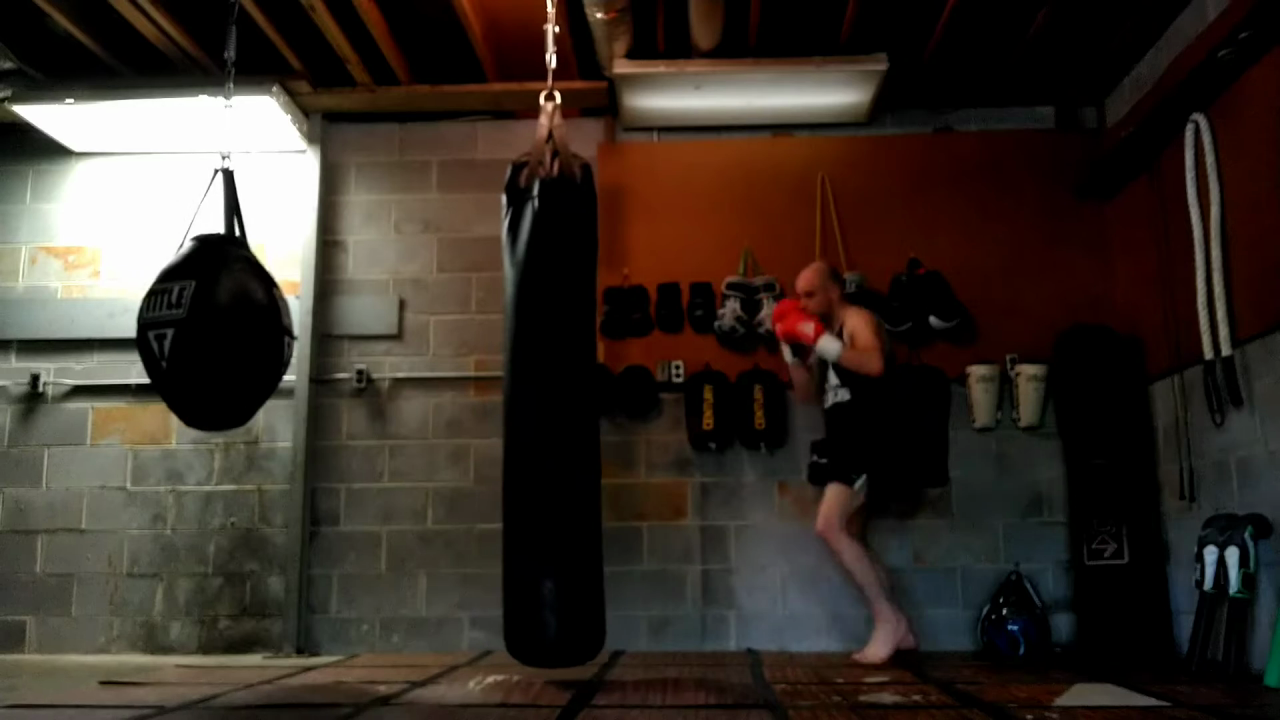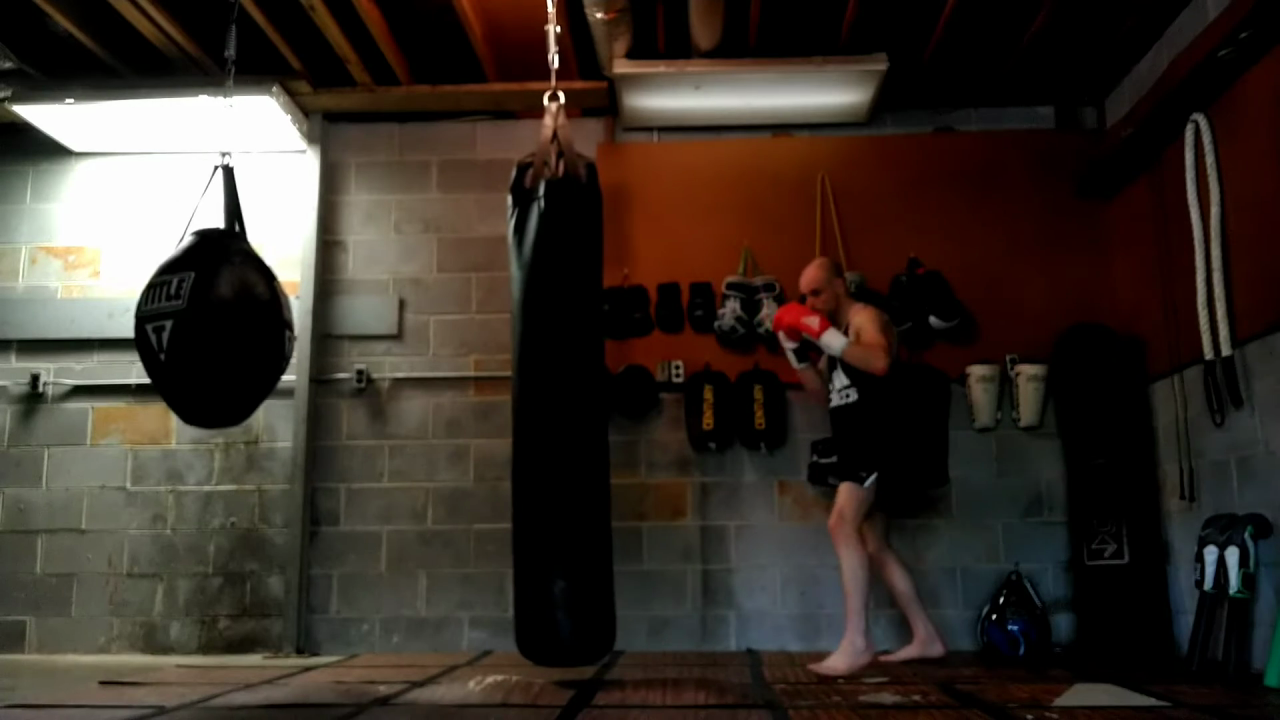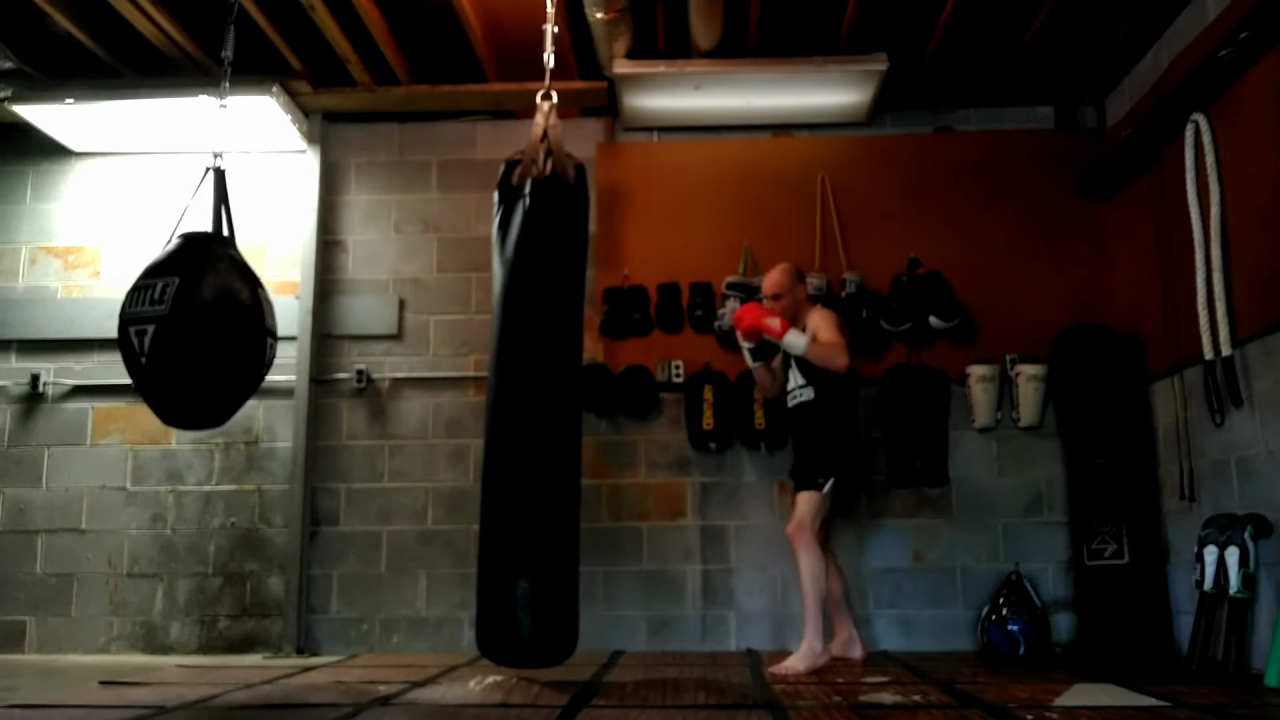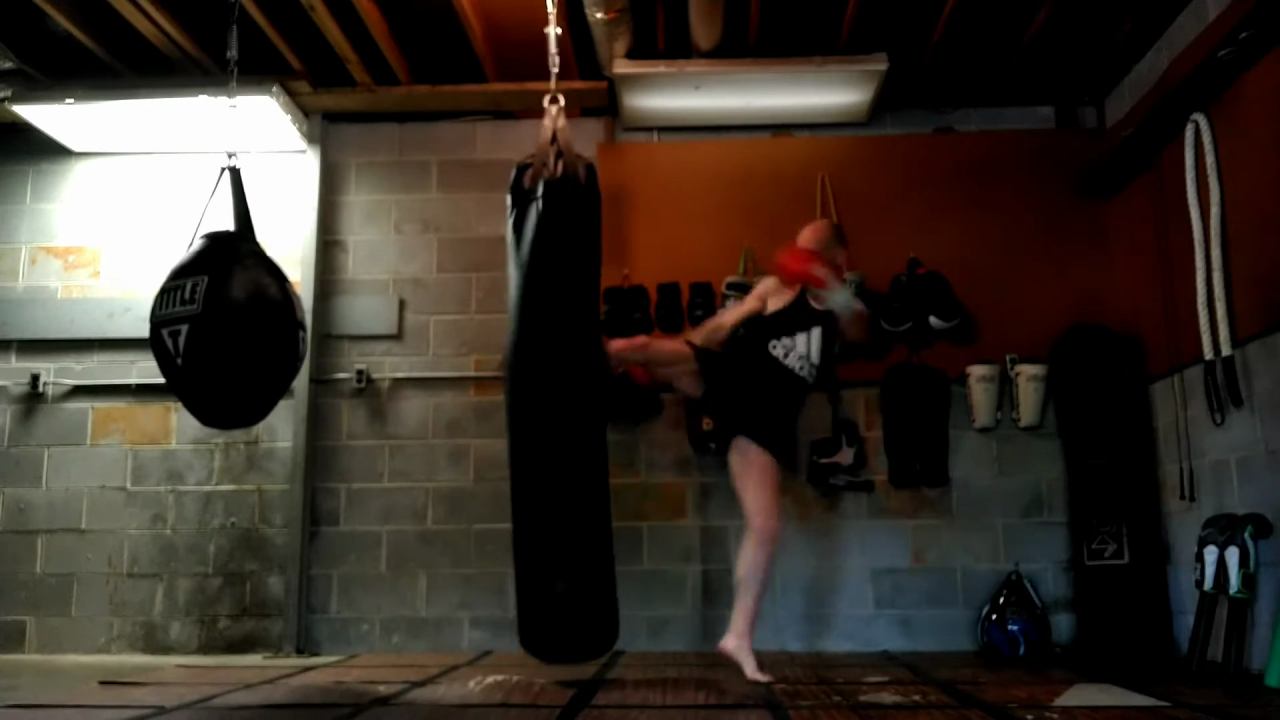
dt=1s
person 1, frame 1
left shoulder: (859, 319)
right shoulder: (829, 333)
left elbow: (875, 364)
right elbow: (806, 389)
left wrist: (818, 337)
right wrist: (790, 342)
left hip: (866, 442)
right hip: (847, 446)
left knee: (829, 526)
right knee: (848, 537)
left ankle: (885, 621)
right ankle: (897, 629)
person 1, frame 2
left shoulder: (866, 317)
right shoulder: (837, 329)
left elbow: (878, 362)
right elbow: (820, 390)
left wrist: (823, 334)
right wrist: (794, 345)
left hip: (875, 445)
right hip: (856, 448)
left knee: (841, 526)
right knee: (873, 546)
left ankle: (855, 644)
right ankle: (925, 637)
person 1, frame 3
left shoulder: (821, 319)
right shoulder: (794, 333)
left elbow: (840, 360)
right elbow: (771, 387)
left wrist: (782, 334)
right wrist: (753, 345)
left hip: (829, 446)
right hip: (809, 450)
left knee: (801, 530)
right knee: (814, 544)
left ankle: (813, 643)
right ankle: (847, 638)
person 1, frame 4
left shoulder: (845, 306)
right shoulder: (774, 288)
left elbow: (857, 330)
right elbow: (723, 325)
left wrist: (833, 290)
right wrist: (681, 350)
left hip: (769, 413)
right hip: (730, 376)
left knee: (765, 524)
right knee: (640, 350)
left ankle: (739, 636)
